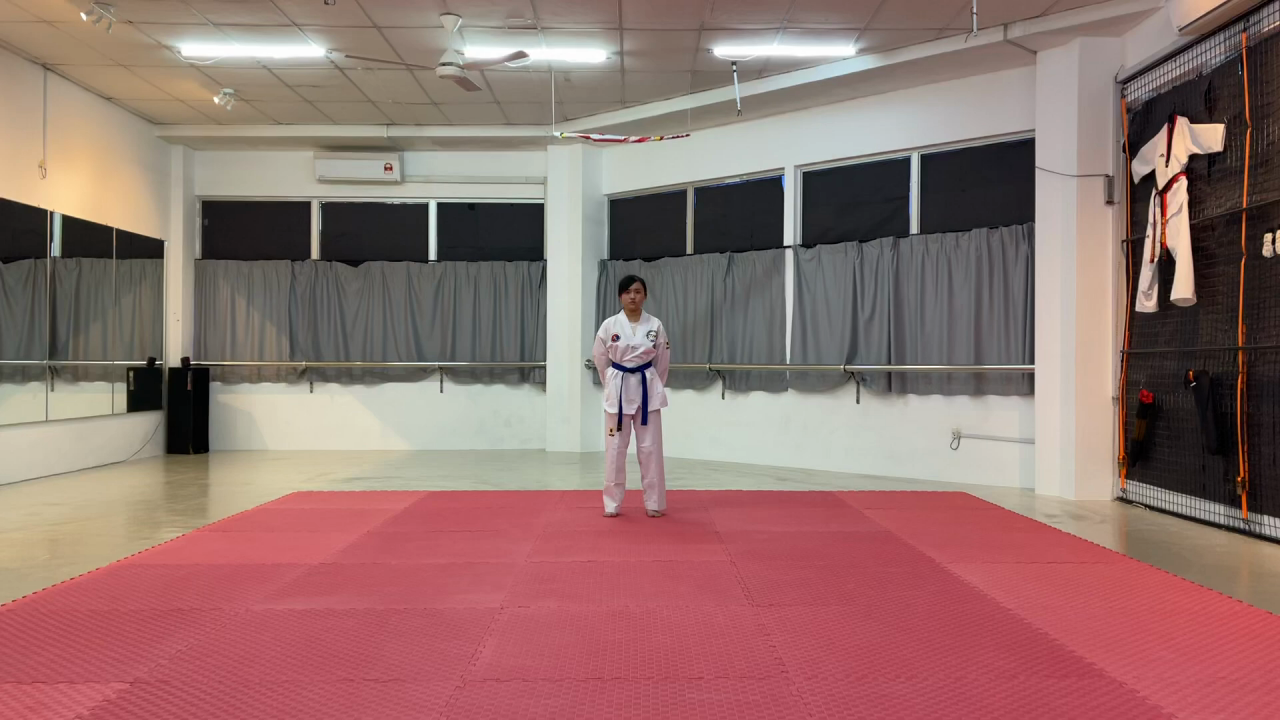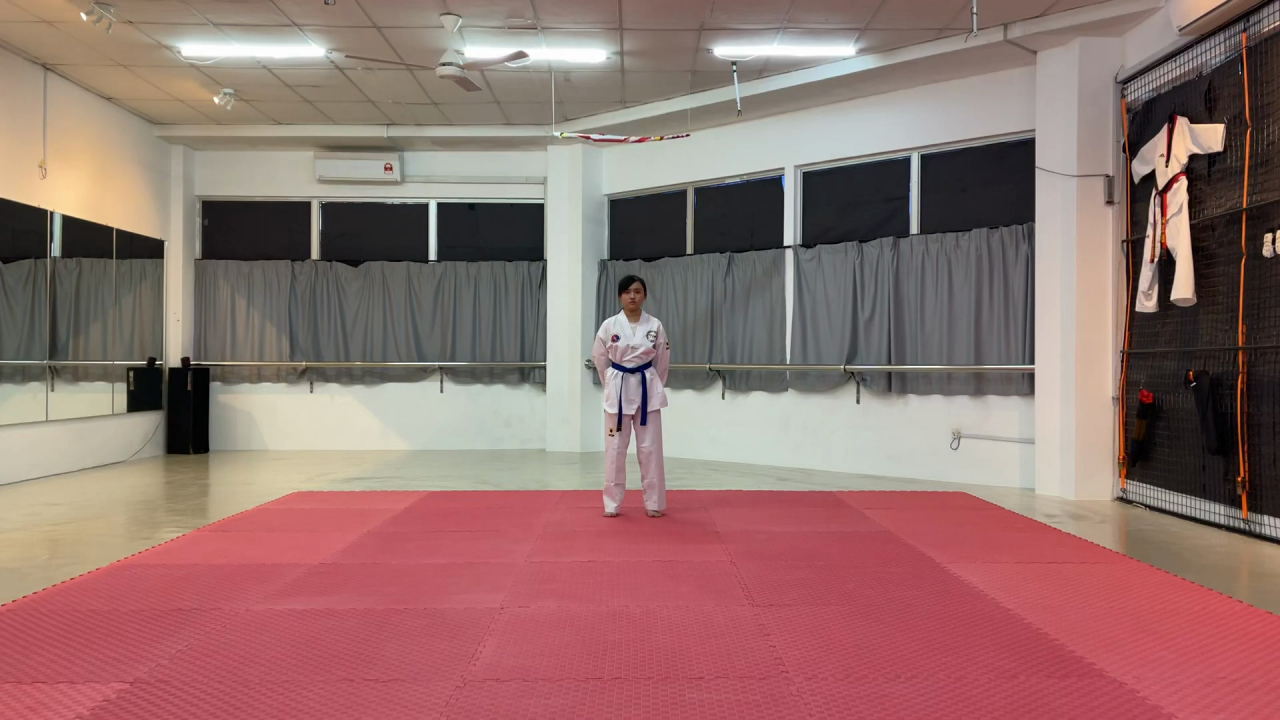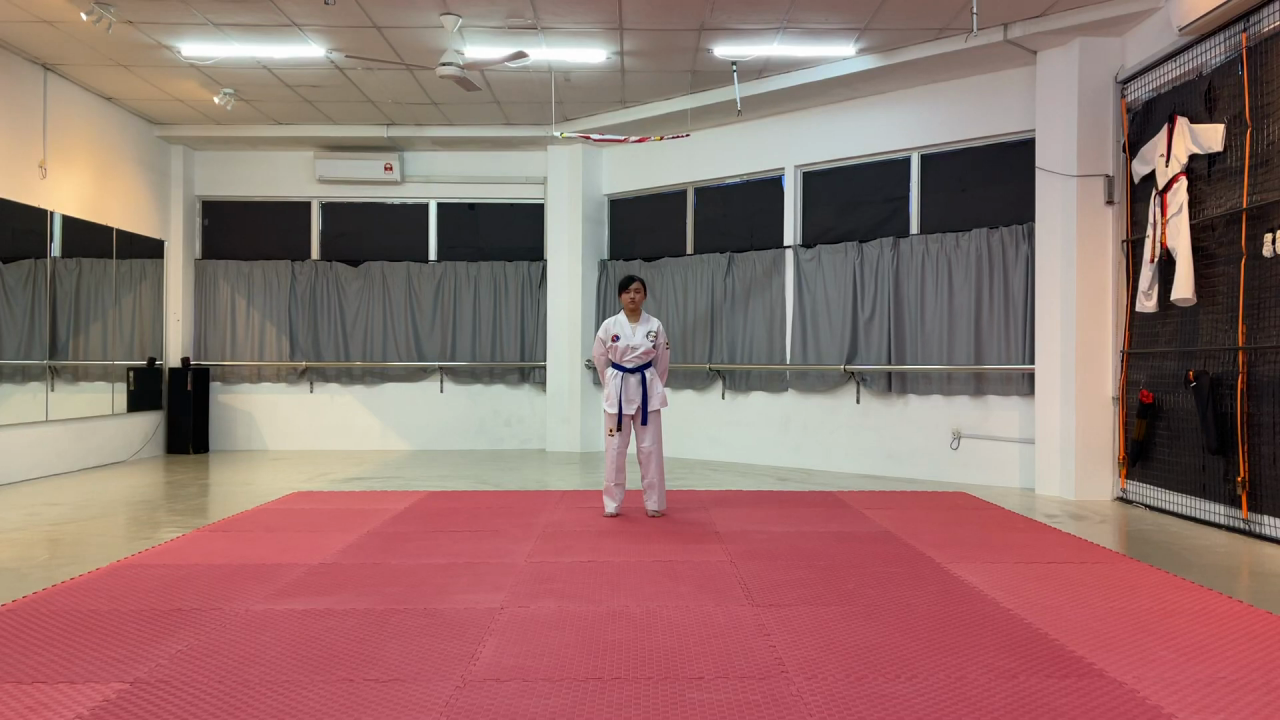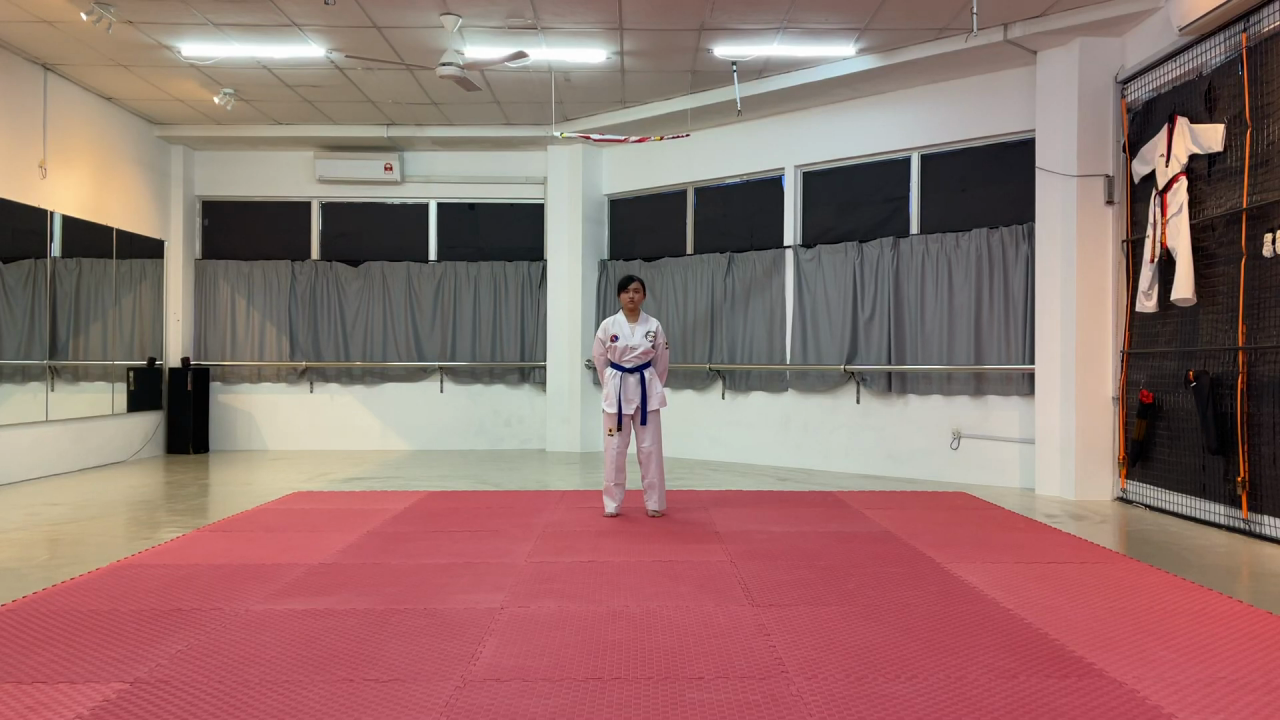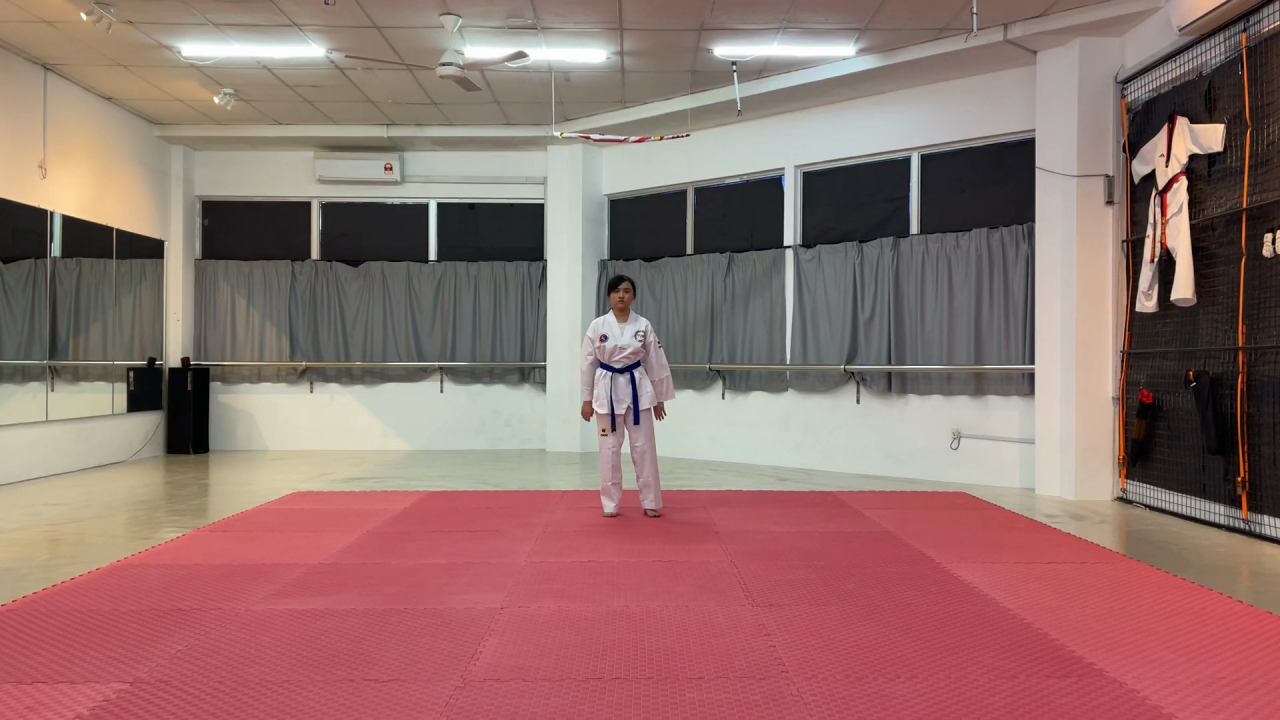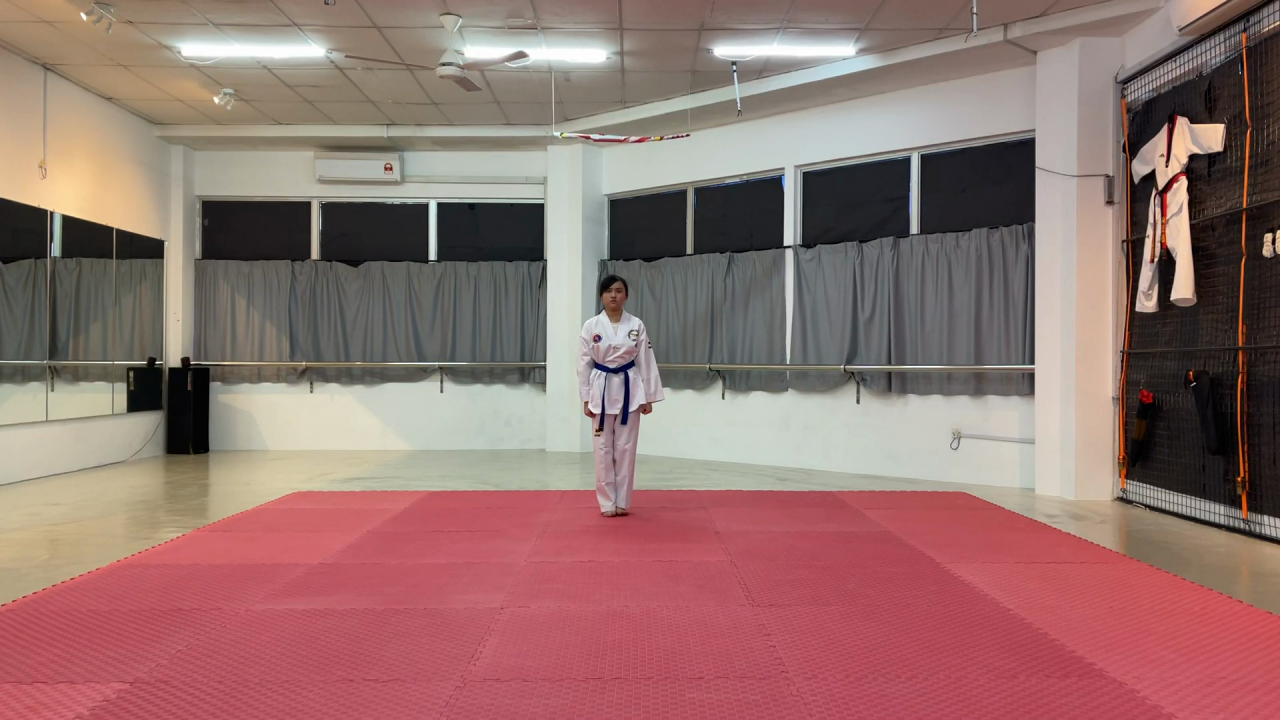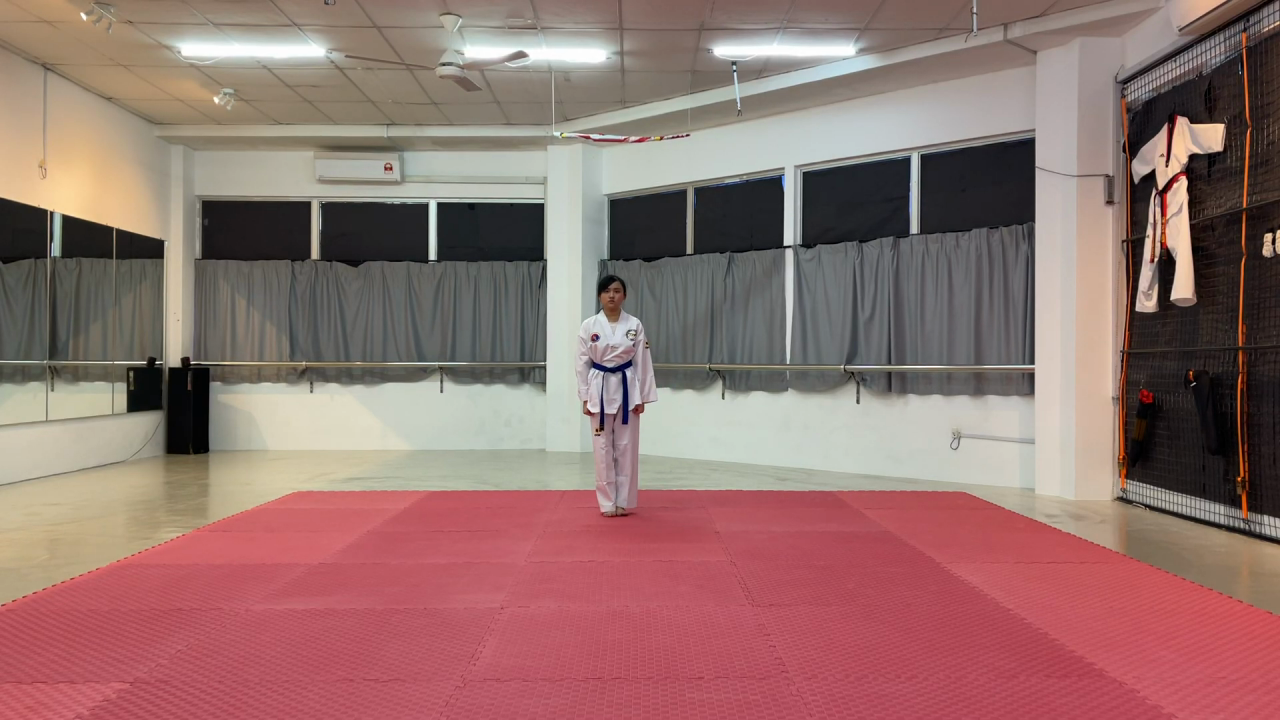
dt=0.3s
person 1, frame 1
left shoulder: (655, 326)
right shoulder: (609, 325)
left elbow: (662, 362)
right elbow: (600, 360)
left wrist: (651, 386)
right wrist: (616, 386)
left hip: (647, 389)
right hip: (618, 389)
left knee: (650, 447)
right knee: (616, 447)
left ankle: (654, 503)
right ankle: (612, 503)
person 1, frame 2
left shoulder: (655, 326)
right shoulder: (609, 326)
left elbow: (662, 363)
right elbow: (600, 360)
left wrist: (651, 386)
right wrist: (614, 385)
left hip: (647, 389)
right hip: (618, 390)
left knee: (650, 447)
right knee: (615, 447)
left ankle: (654, 503)
right ankle: (612, 503)
person 1, frame 3
left shoulder: (655, 326)
right shoulder: (609, 326)
left elbow: (661, 362)
right elbow: (600, 360)
left wrist: (649, 386)
right wrist: (615, 386)
left hip: (646, 390)
right hip: (618, 389)
left knee: (650, 447)
right knee: (616, 447)
left ankle: (654, 503)
right ankle: (612, 503)
person 1, frame 4
left shoulder: (654, 326)
right shoulder: (608, 325)
left elbow: (661, 363)
right elbow: (600, 360)
left wrist: (649, 386)
right wrist: (614, 386)
left hip: (645, 390)
right hip: (617, 389)
left knee: (650, 447)
right knee: (615, 447)
left ankle: (654, 503)
right ankle: (612, 503)
person 1, frame 5
left shoulder: (643, 326)
right shoulder: (598, 325)
left elbow: (656, 363)
right elbow: (588, 363)
left wrist: (660, 398)
right wrist: (587, 399)
left hip: (636, 389)
right hip: (607, 389)
left knee: (643, 447)
right knee: (609, 448)
left ankle: (651, 502)
right ankle: (611, 503)
person 1, frame 6
left shoulder: (636, 325)
right shoulder: (591, 326)
left elbow: (646, 362)
right elbow: (584, 364)
left wrist: (649, 397)
right wrist: (586, 399)
left hip: (629, 389)
right hip: (601, 389)
left knee: (625, 447)
right knee: (603, 447)
left ankle: (621, 502)
right ankle: (608, 502)
person 1, frame 7
left shoulder: (634, 325)
right shoulder: (589, 326)
left elbow: (642, 363)
right elbow: (583, 363)
left wrist: (642, 397)
right wrist: (585, 398)
left hip: (627, 389)
right hip: (599, 389)
left knee: (626, 447)
right knee: (603, 447)
left ankle: (623, 501)
right ankle: (608, 502)
